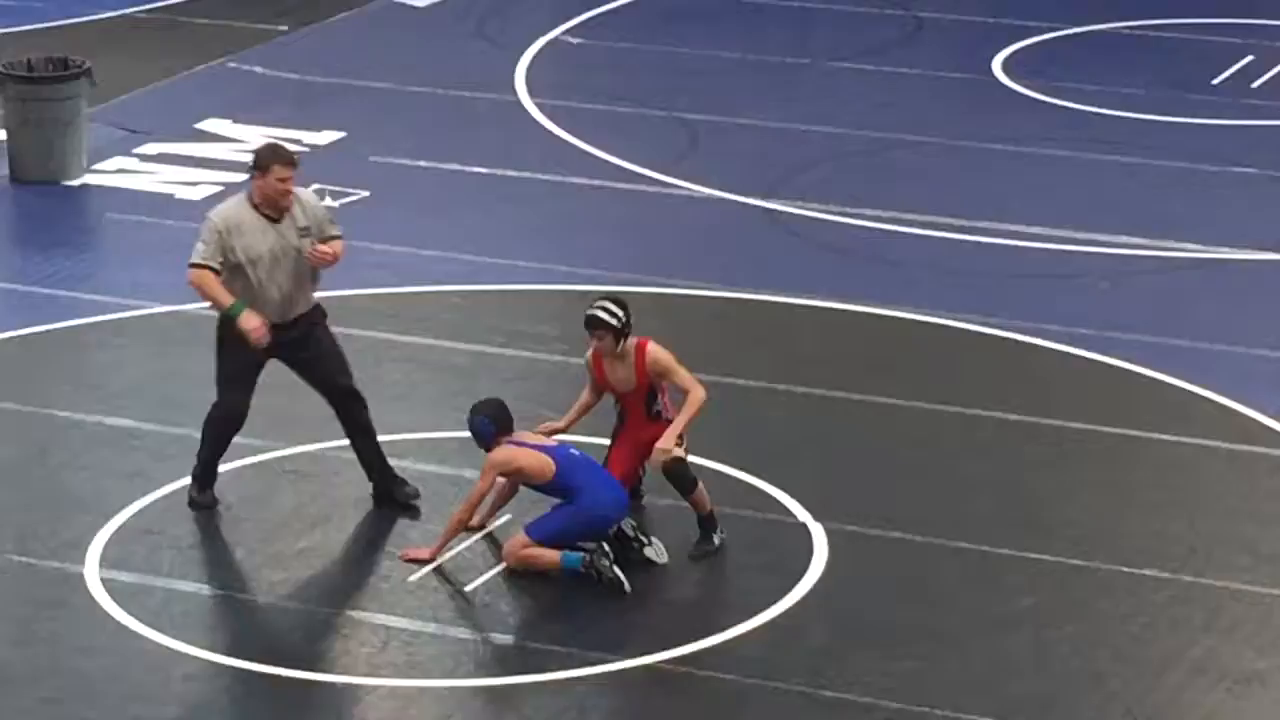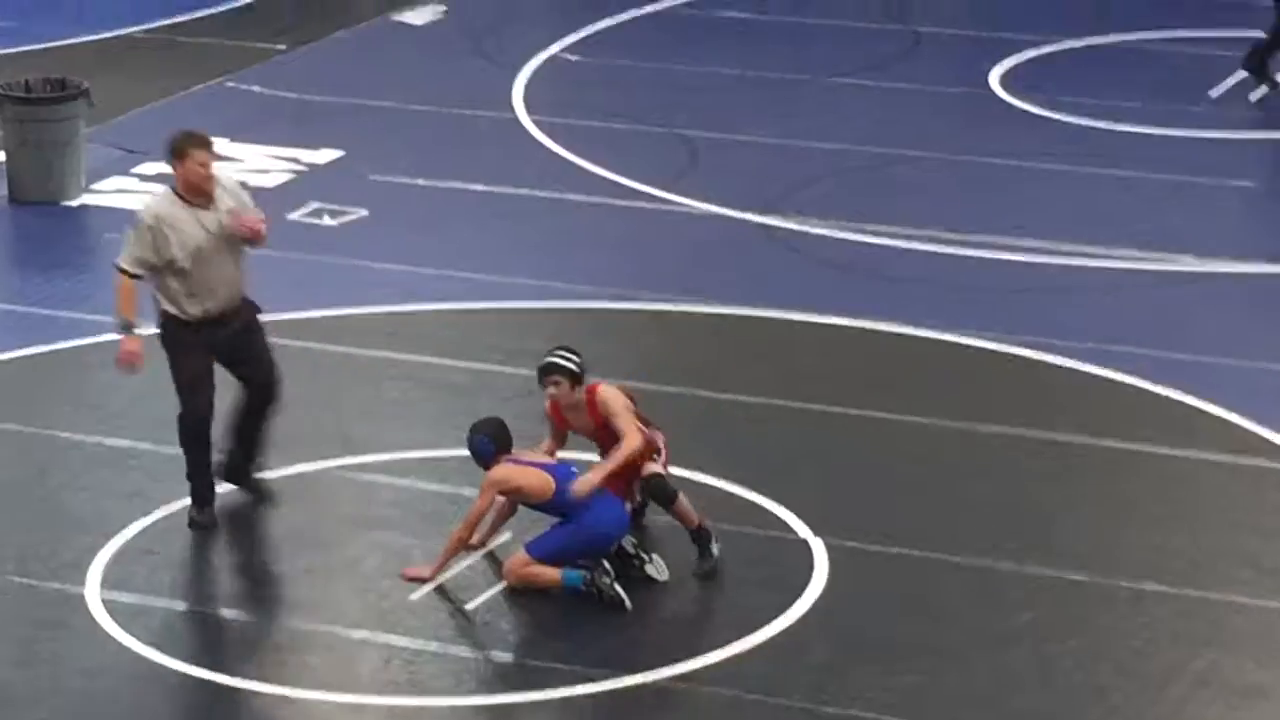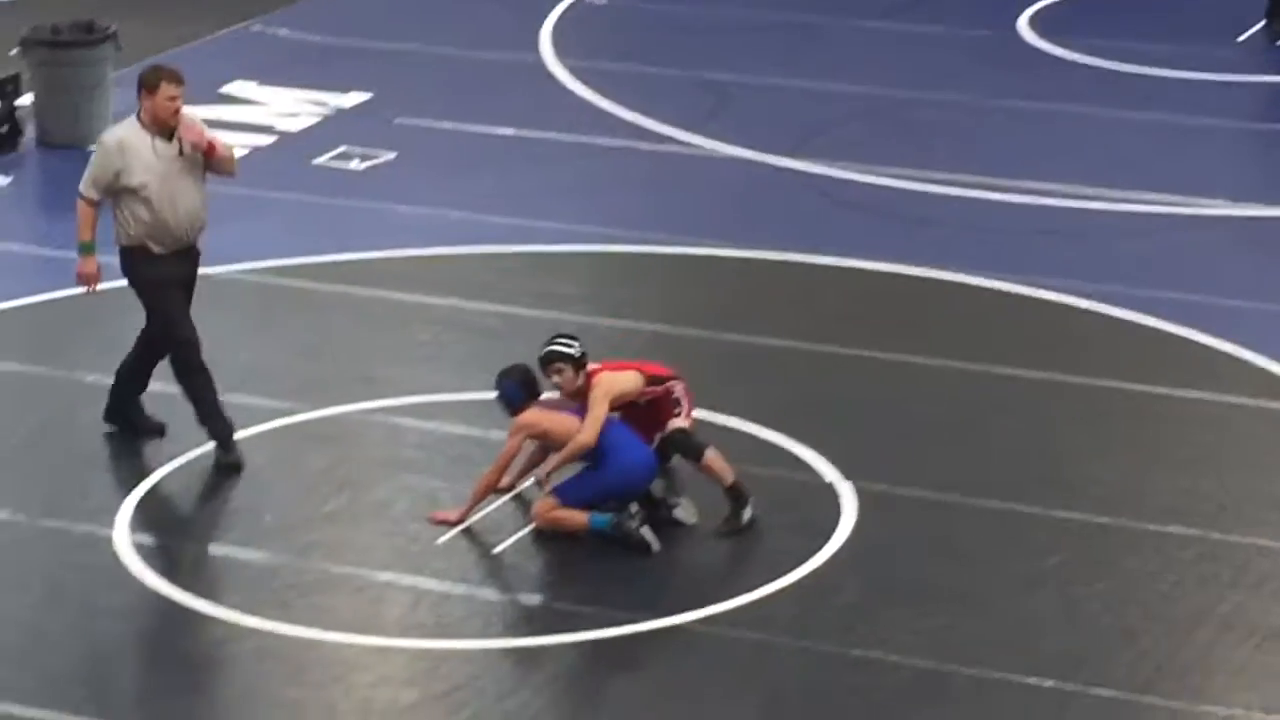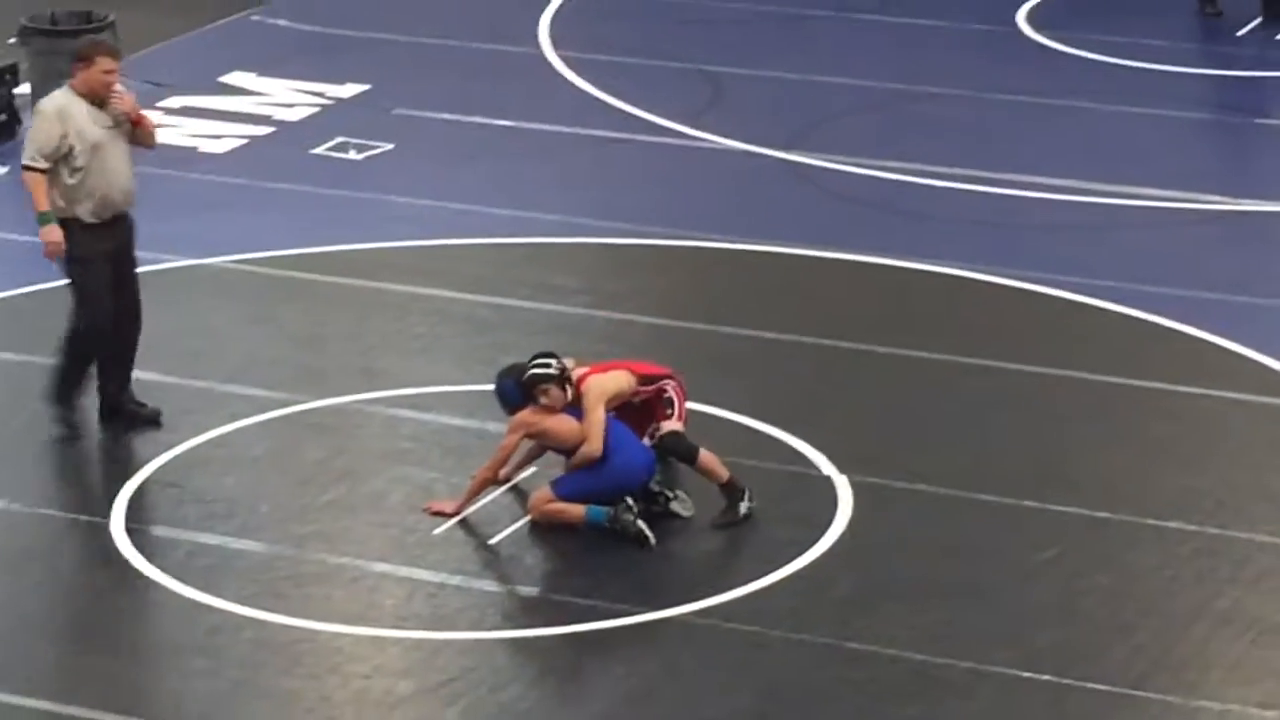
dt=0.3s
person 1, frame 1
left shoulder: (308, 203)
right shoulder: (225, 220)
left elbow: (334, 241)
right elbow: (199, 272)
left wrist: (330, 253)
right wrist: (238, 313)
left hip: (301, 322)
right hip: (246, 329)
left knee: (346, 396)
right knee: (230, 409)
left ankle: (384, 483)
right ankle: (203, 482)
person 1, frame 2
left shoulder: (231, 191)
right shoulder: (156, 216)
left elbow: (258, 232)
right elbow: (128, 273)
left wrist: (253, 231)
right wrist: (129, 332)
left hip: (235, 315)
right hip: (187, 328)
left knee: (265, 386)
right knee: (198, 412)
left ankle: (239, 466)
right ankle: (202, 499)
person 1, frame 3
left shoulder: (190, 127)
right shoulder: (118, 142)
left elbow: (228, 167)
right elbow: (88, 197)
left wrist: (207, 145)
right wrist: (86, 252)
left hip: (185, 252)
right hip: (147, 260)
left knee: (161, 336)
right knee: (186, 345)
left ankle: (122, 406)
right ankle: (221, 435)
person 1, frame 4
left shoulder: (117, 101)
right shoulder: (55, 109)
left elbow: (148, 141)
right elbow: (33, 169)
left wrist: (136, 117)
right wrist: (46, 221)
left hip: (118, 225)
right hip: (80, 233)
left knee: (128, 315)
right knee: (94, 319)
left ankle: (118, 400)
right ankle: (64, 396)
person 2, frame 1
left shoulder: (650, 354)
right shoulder: (593, 359)
left elbow: (697, 392)
right elbow: (592, 393)
left wrist: (671, 433)
right wrist: (563, 424)
left hip: (659, 422)
right hip: (628, 427)
left knee: (675, 469)
left ankle: (710, 529)
right ankle: (633, 489)
person 2, frame 2
left shoulder: (604, 398)
right shoulder: (553, 409)
left elbow: (633, 441)
right elbow: (554, 442)
left wrist: (597, 474)
left hip: (643, 445)
right hip: (614, 453)
left knee: (655, 486)
left ankle: (705, 541)
right ankle: (636, 500)
person 2, frame 3
left shoulder: (601, 384)
right shoulder: (572, 380)
left elbow: (587, 439)
left wrist: (551, 464)
left hip: (667, 391)
right hip: (640, 402)
left knee: (680, 440)
left ankle: (741, 500)
right ankle: (662, 447)
person 2, frame 4
left shoulder: (591, 389)
right shoulder: (567, 380)
left elbow: (592, 450)
left wrist: (568, 466)
left hip: (661, 387)
right hip: (635, 399)
left knee: (673, 444)
left ankle: (738, 495)
person 3, frame 1
left shoulder: (497, 457)
right shoulder: (524, 438)
left elbow: (465, 513)
right elbow: (510, 486)
left wrist: (433, 551)
right wrist: (483, 519)
left hip: (594, 505)
right hip: (615, 495)
left knee: (512, 553)
right knee: (549, 534)
left ankle: (588, 561)
person 3, frame 2
left shoulder: (496, 476)
right shoulder: (523, 458)
left elbow: (464, 532)
right elbow: (509, 505)
left wrist: (433, 570)
right wrist: (483, 538)
left hip: (596, 524)
right hip: (615, 513)
left knee: (513, 572)
right knee: (552, 552)
left ankle: (589, 580)
person 3, frame 3
left shoulder: (524, 421)
right shoulder: (551, 406)
left elbow: (493, 477)
left wrist: (462, 513)
right wrist: (514, 479)
left hip: (623, 468)
right hip: (644, 458)
left knee: (541, 514)
left ankle: (618, 523)
person 3, frame 4
left shoulder: (523, 420)
right shoulder: (552, 407)
left elbow: (490, 472)
left wrist: (458, 505)
right wrist: (510, 471)
left hip: (623, 468)
right hip: (643, 457)
left knee: (537, 506)
left ankle: (614, 516)
